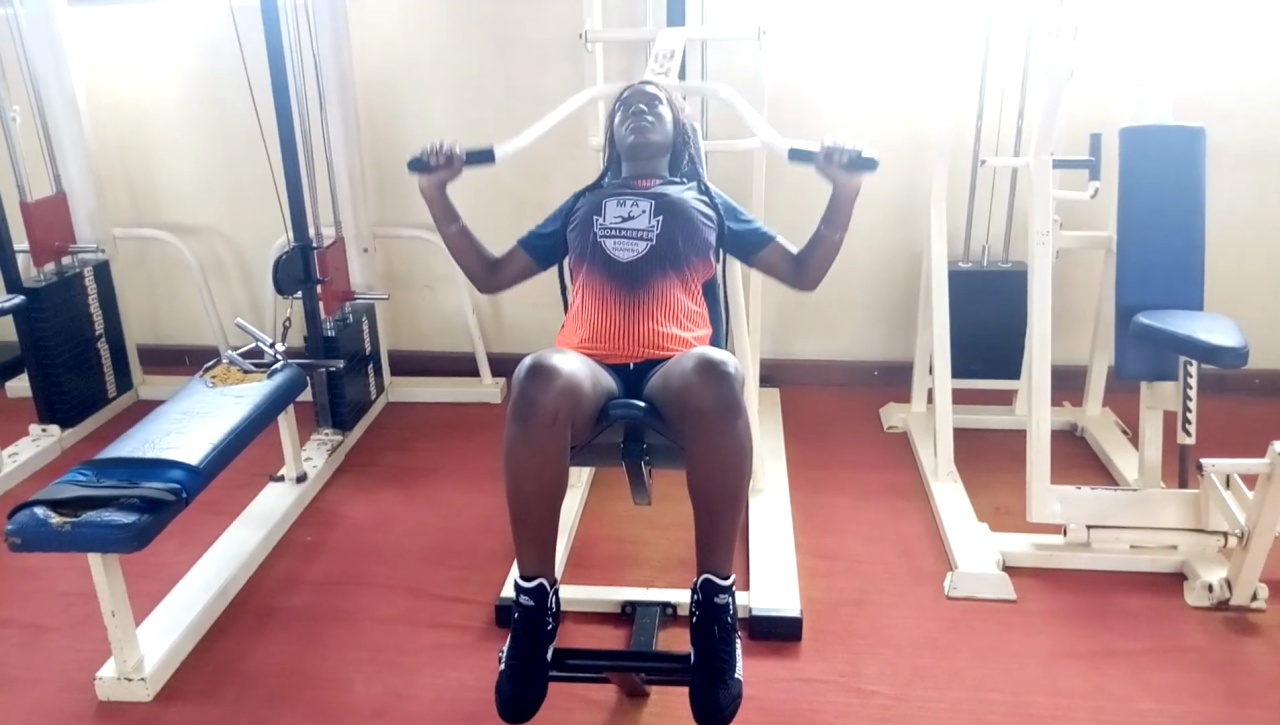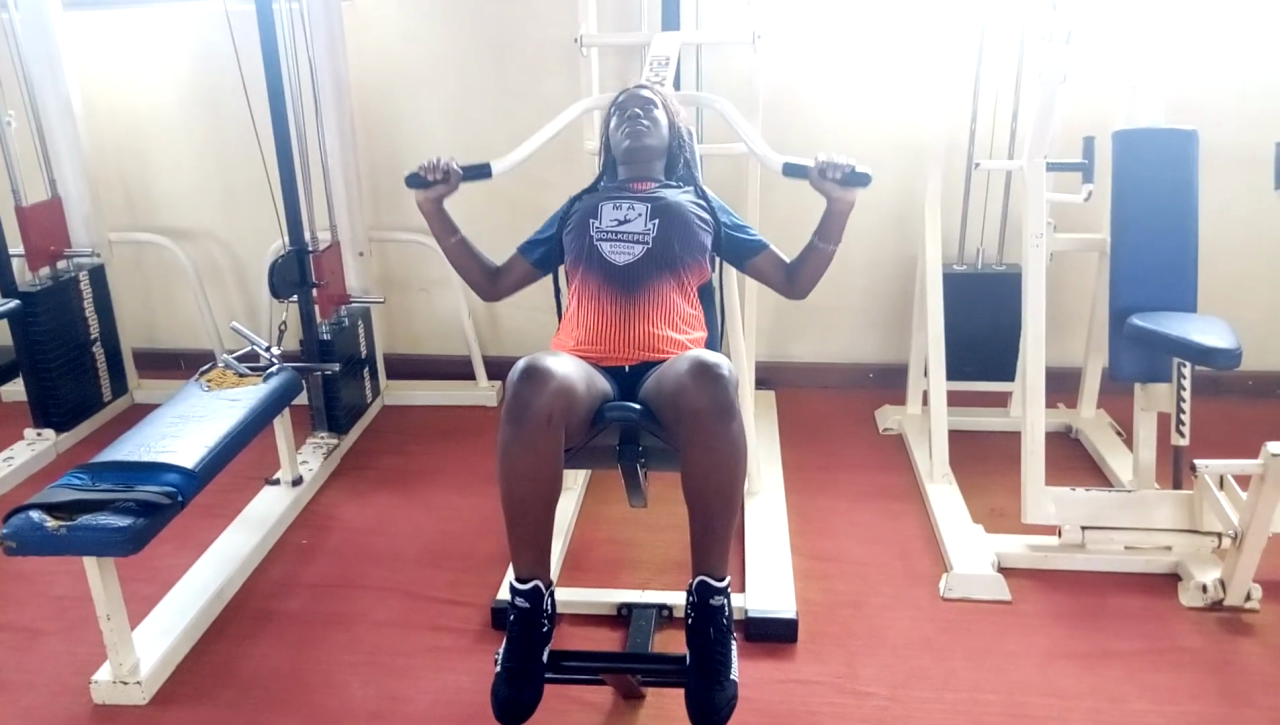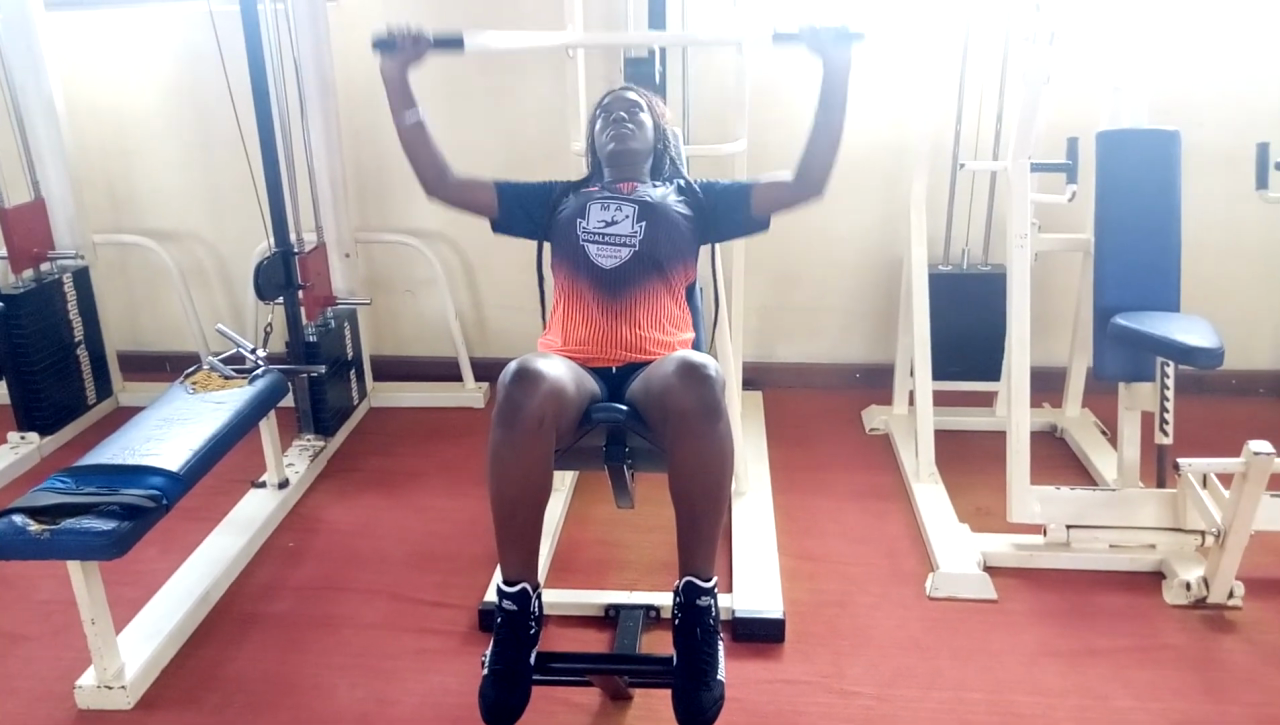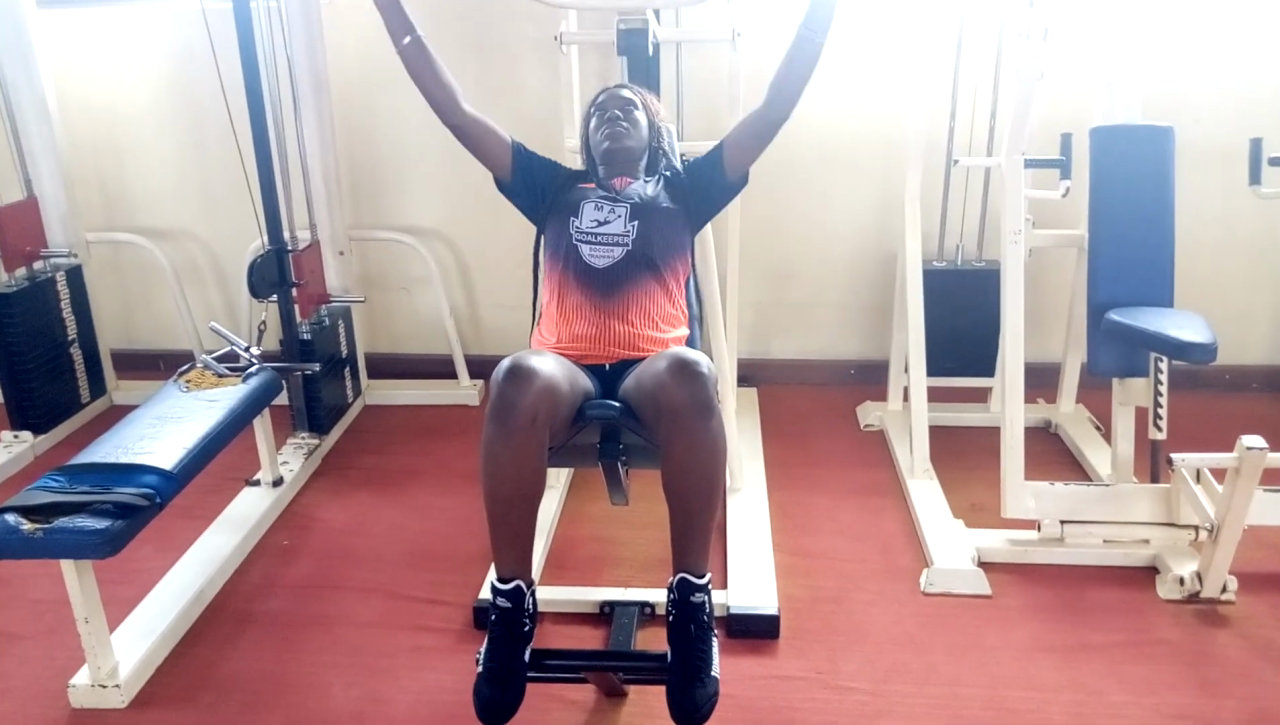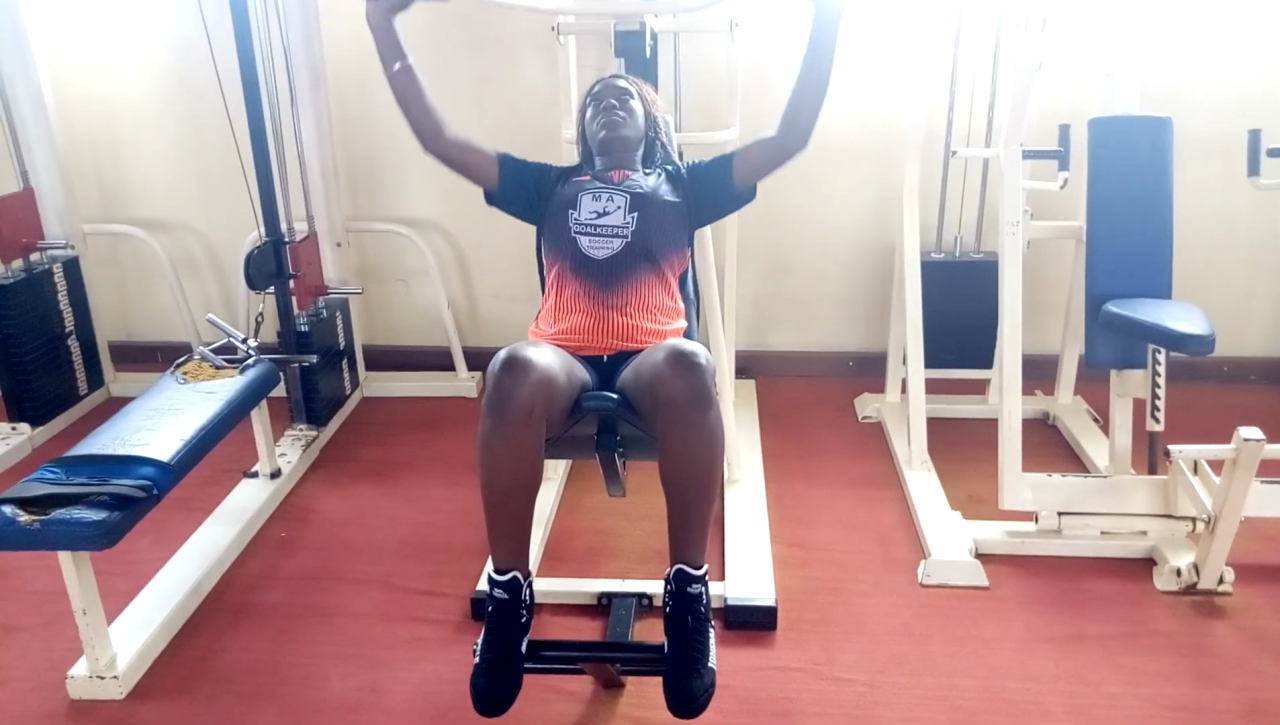
dt=0.3s
person 1, frame 1
left shoulder: (707, 201)
right shoulder: (581, 204)
left elbow: (805, 272)
right elbow: (487, 275)
left wrist: (844, 192)
right wrist: (436, 195)
left hip: (676, 365)
right hip: (589, 364)
left knee: (718, 374)
right knee: (538, 377)
left ankle: (715, 601)
right ankle: (535, 602)
person 1, frame 2
left shoulder: (701, 205)
right shoulder: (579, 207)
left elbow: (799, 280)
right elbow: (487, 282)
left wrist: (836, 204)
right wrist: (437, 203)
left hip: (671, 369)
right hip: (584, 368)
left knee: (711, 377)
right knee: (533, 378)
left ankle: (710, 603)
right ankle: (530, 604)
person 1, frame 3
left shoulder: (690, 198)
right shoulder: (559, 200)
left elbow: (807, 187)
right elbow: (442, 186)
left wrist: (834, 76)
right wrist: (398, 86)
left hip: (657, 369)
right hip: (572, 368)
left knee: (698, 378)
right knee: (524, 384)
left ankle: (697, 604)
right ankle: (517, 606)
person 1, frame 4
left shoulder: (684, 192)
right shoulder: (554, 191)
left elbow: (775, 111)
right elbow: (456, 113)
left hip: (652, 367)
right hip: (565, 367)
left knee: (691, 376)
right knee: (517, 379)
left ankle: (691, 602)
right ankle: (511, 603)
person 1, frame 5
left shoulder: (684, 187)
right shoulder: (549, 187)
left elbow: (790, 136)
right elbow: (437, 138)
left hip: (649, 357)
right hip: (564, 357)
left knee: (688, 366)
right knee: (514, 371)
left ankle: (688, 593)
right ankle: (508, 594)
